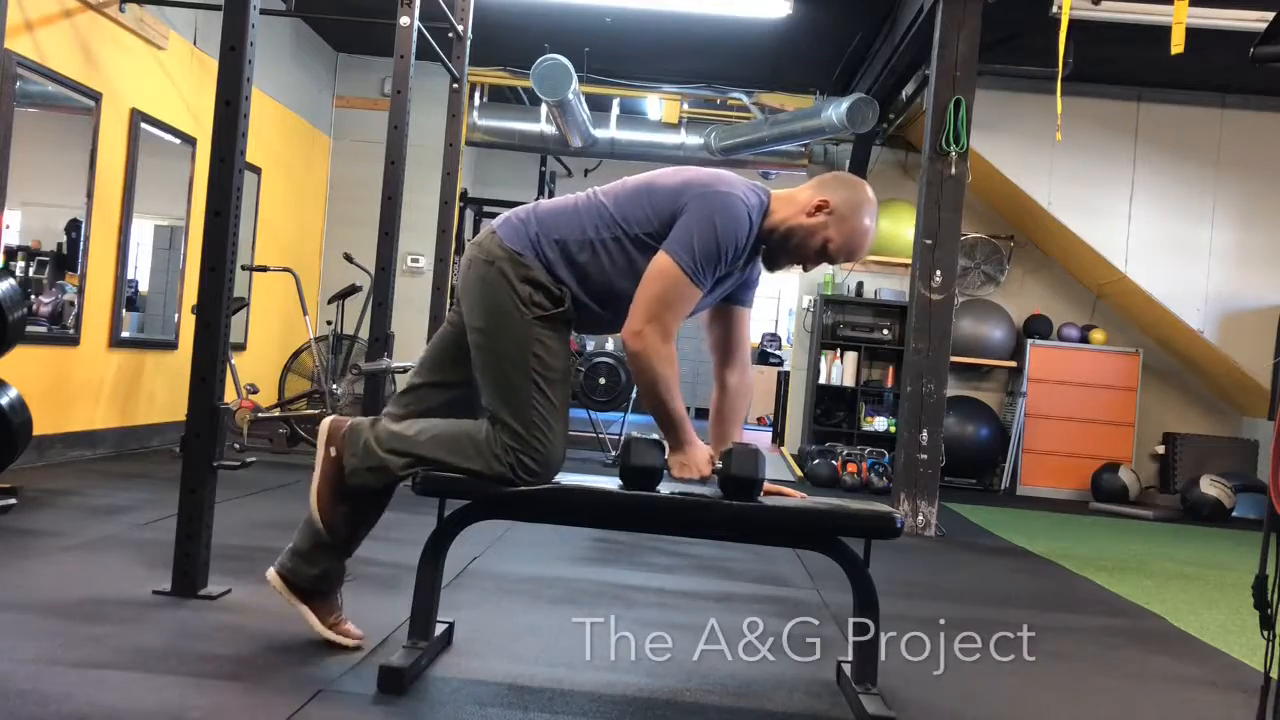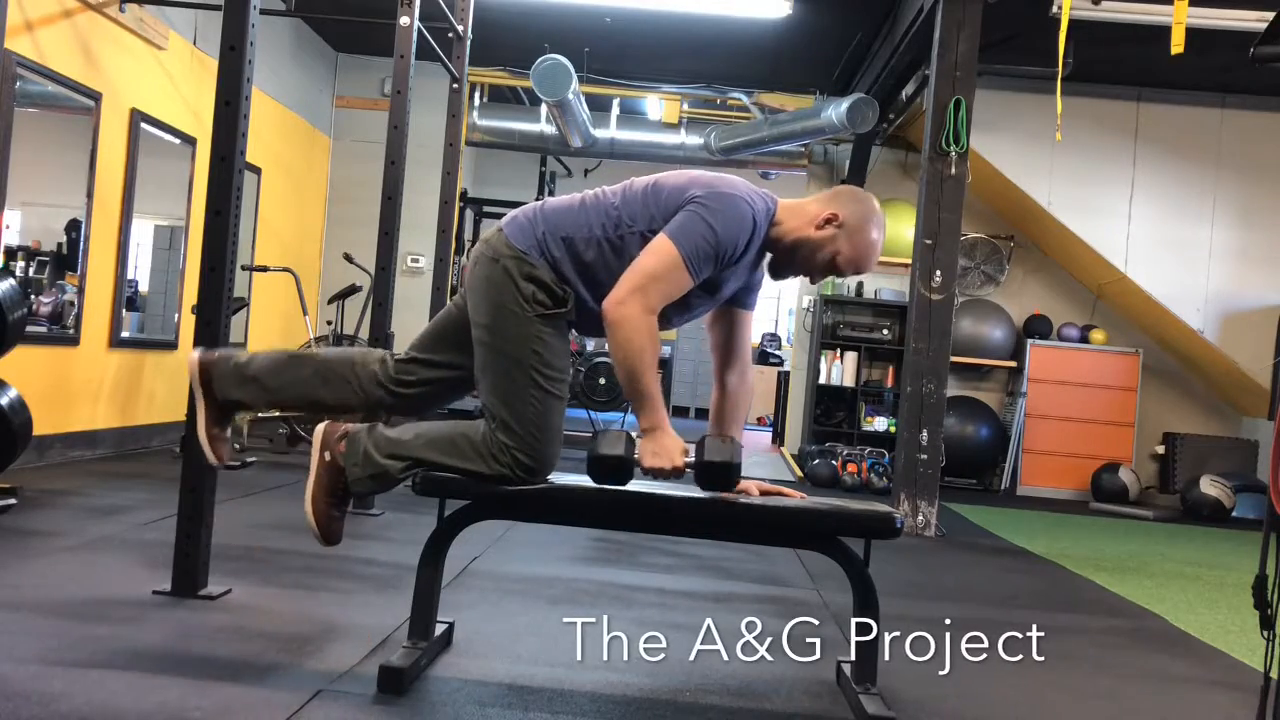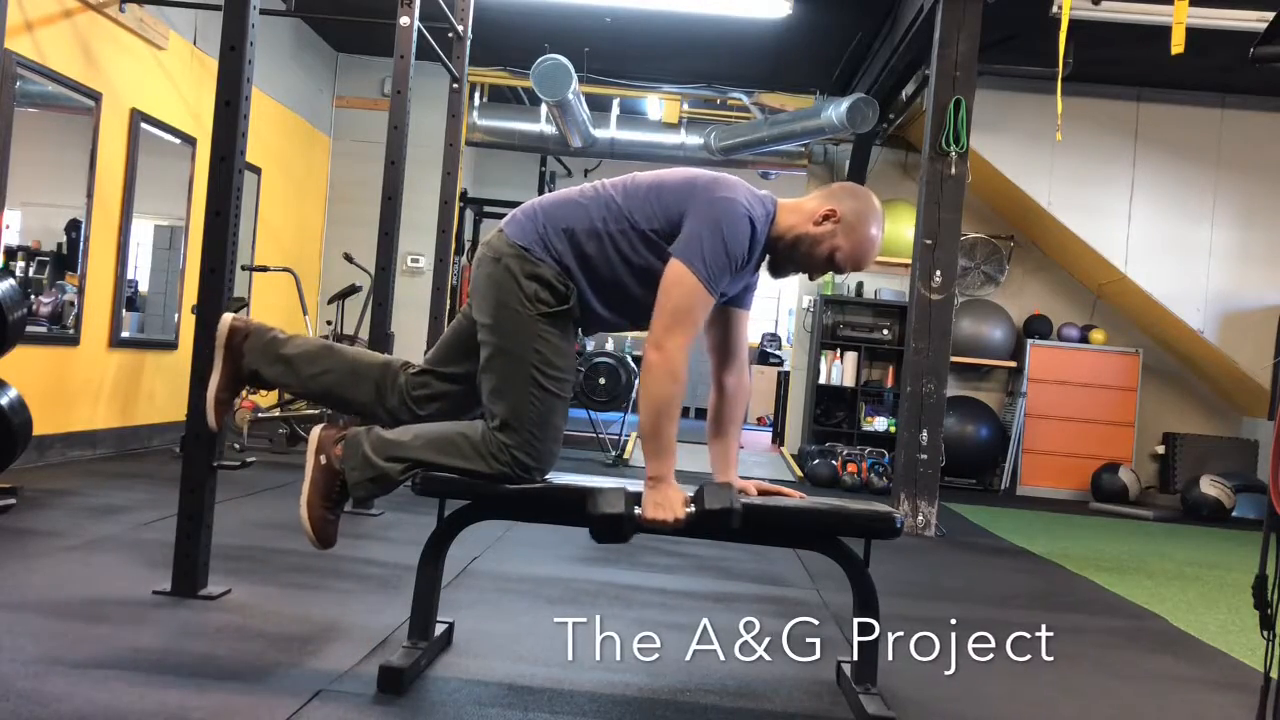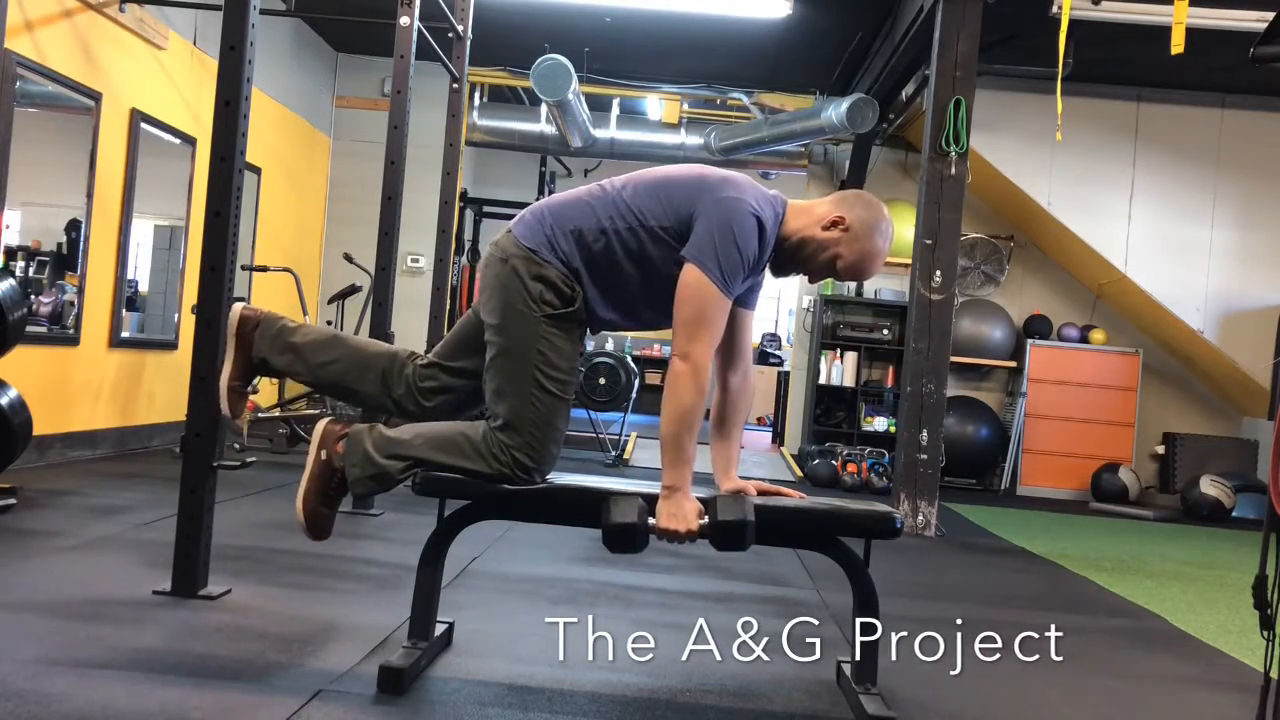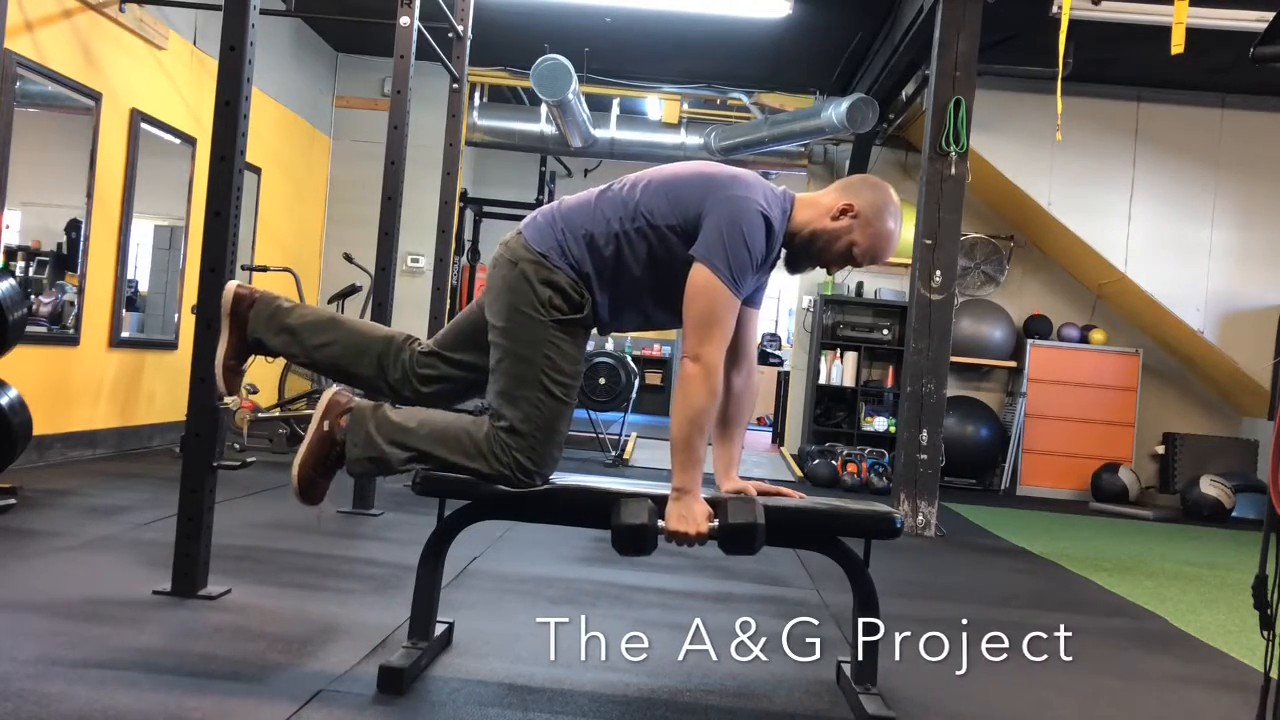
dt=0.7s
person 1, frame 1
left shoulder: (751, 244)
right shoulder: (728, 213)
left elbow: (732, 366)
right elbow: (643, 333)
right wrist: (683, 443)
left hip: (510, 273)
right hip: (518, 270)
left knee: (418, 419)
right knee: (528, 454)
left ankle: (310, 571)
right ankle: (355, 444)
person 1, frame 2
left shoulder: (752, 252)
right shoulder: (733, 216)
left elbow: (733, 369)
right elbow: (627, 308)
right wrist: (655, 430)
left hip: (519, 273)
right hip: (526, 268)
left knee: (399, 382)
right knee: (525, 454)
left ankle: (227, 377)
right ankle: (353, 455)
person 1, frame 3
left shoulder: (751, 244)
right shoulder: (731, 218)
left elbow: (731, 369)
right elbow: (665, 349)
left wrist: (726, 472)
right wrist: (659, 481)
left hip: (529, 274)
right hip: (531, 266)
left knee: (417, 399)
right knee: (522, 451)
left ankle: (253, 349)
right ankle: (347, 456)
person 1, frame 4
left shoulder: (756, 241)
right shoulder: (739, 219)
left elbow: (735, 368)
right elbow: (691, 360)
left wrist: (728, 473)
right wrist: (675, 491)
left hip: (538, 275)
right hip: (540, 269)
left knee: (422, 391)
right knee: (524, 453)
left ankle: (264, 338)
right ankle: (350, 453)
person 1, frame 5
left shoulder: (765, 236)
right shoulder: (747, 217)
left elbow: (739, 366)
right elbow: (701, 362)
left wrist: (728, 474)
right wrist: (684, 494)
left hip: (544, 278)
right hip: (548, 272)
left knee: (418, 377)
right knee: (523, 454)
left ankle: (256, 316)
right ankle: (351, 430)
